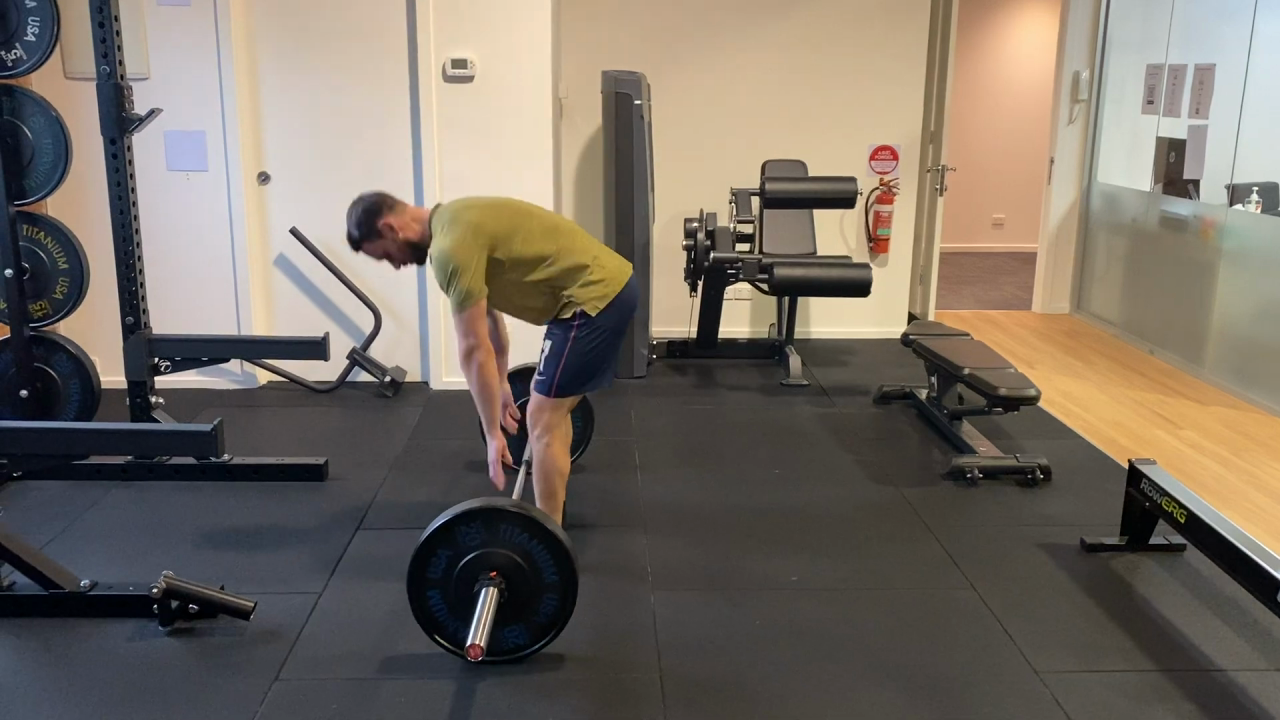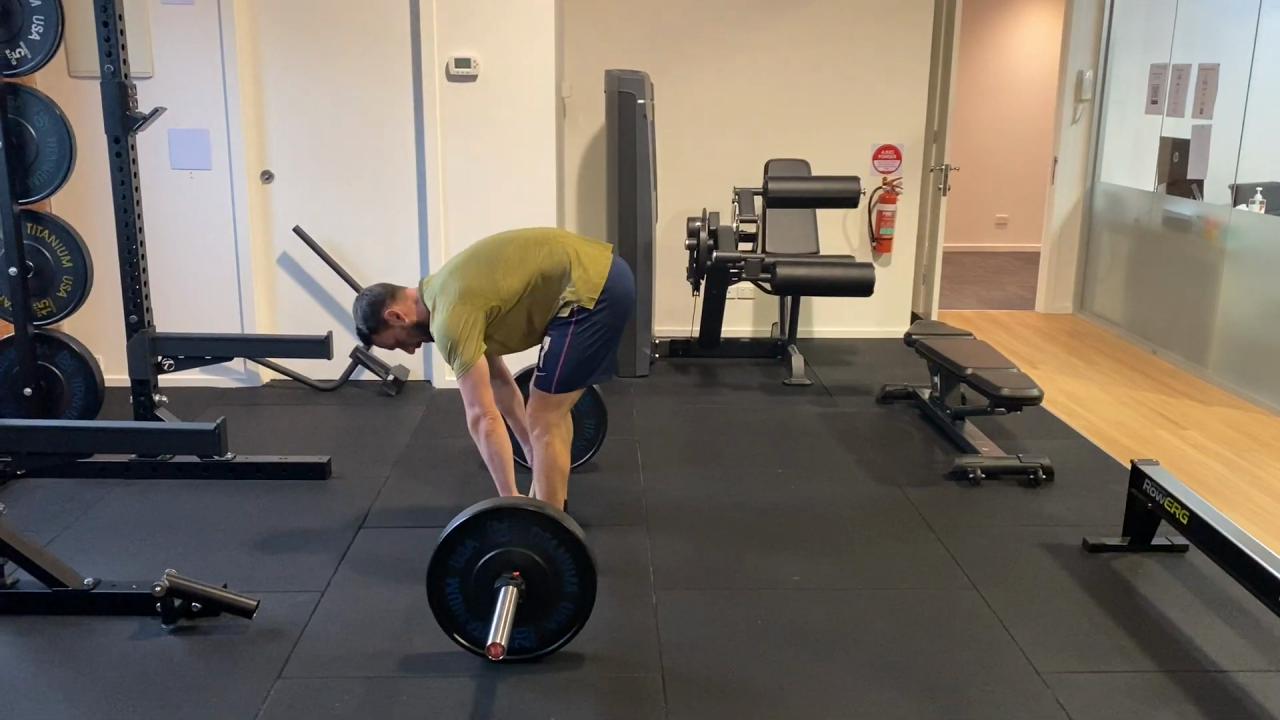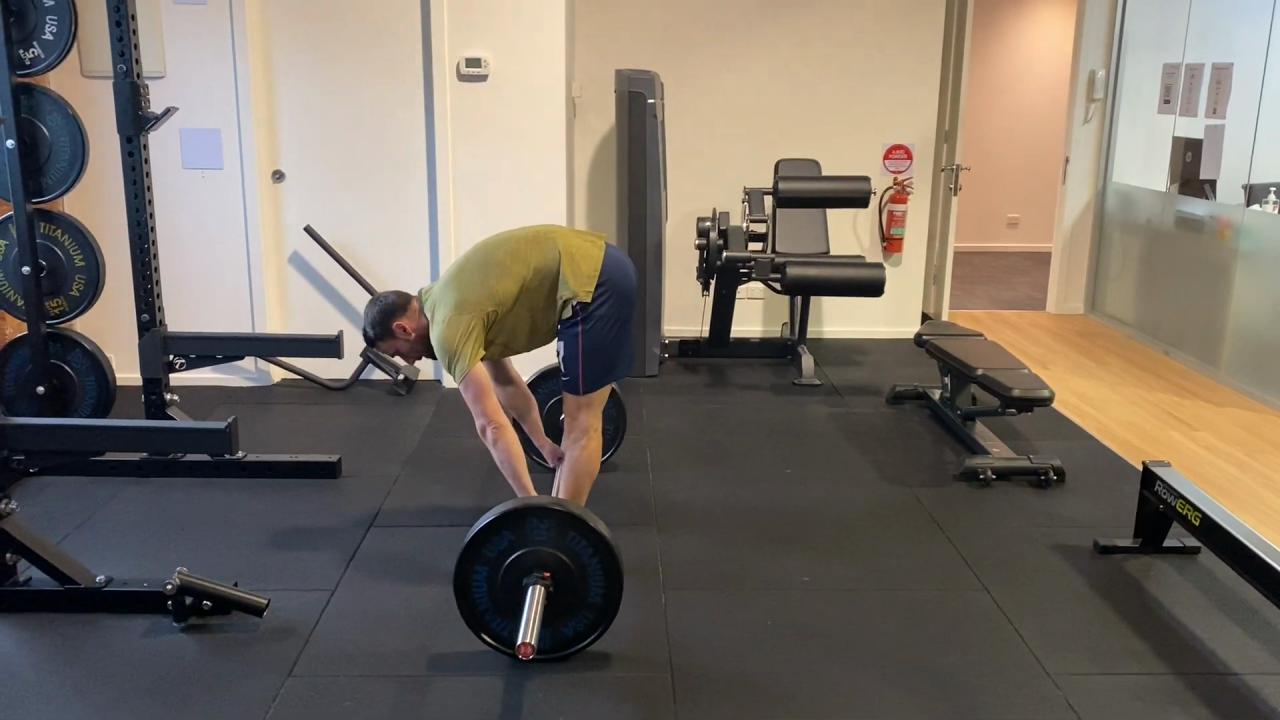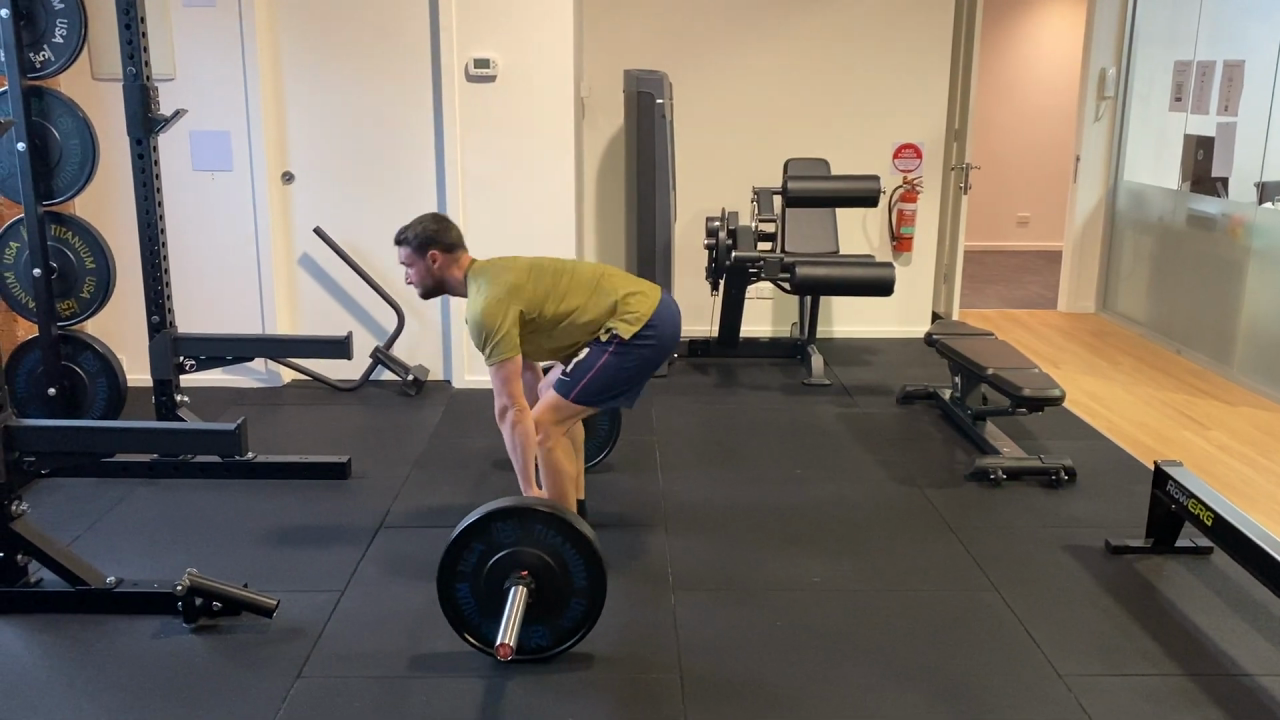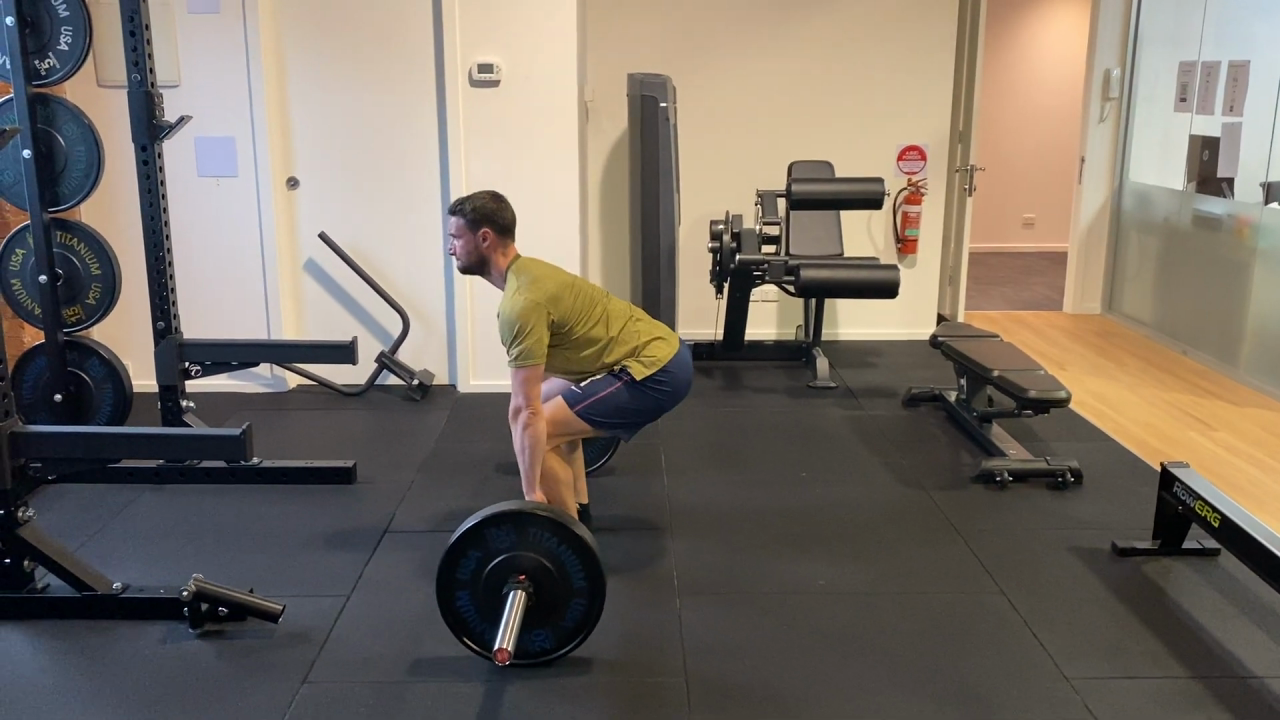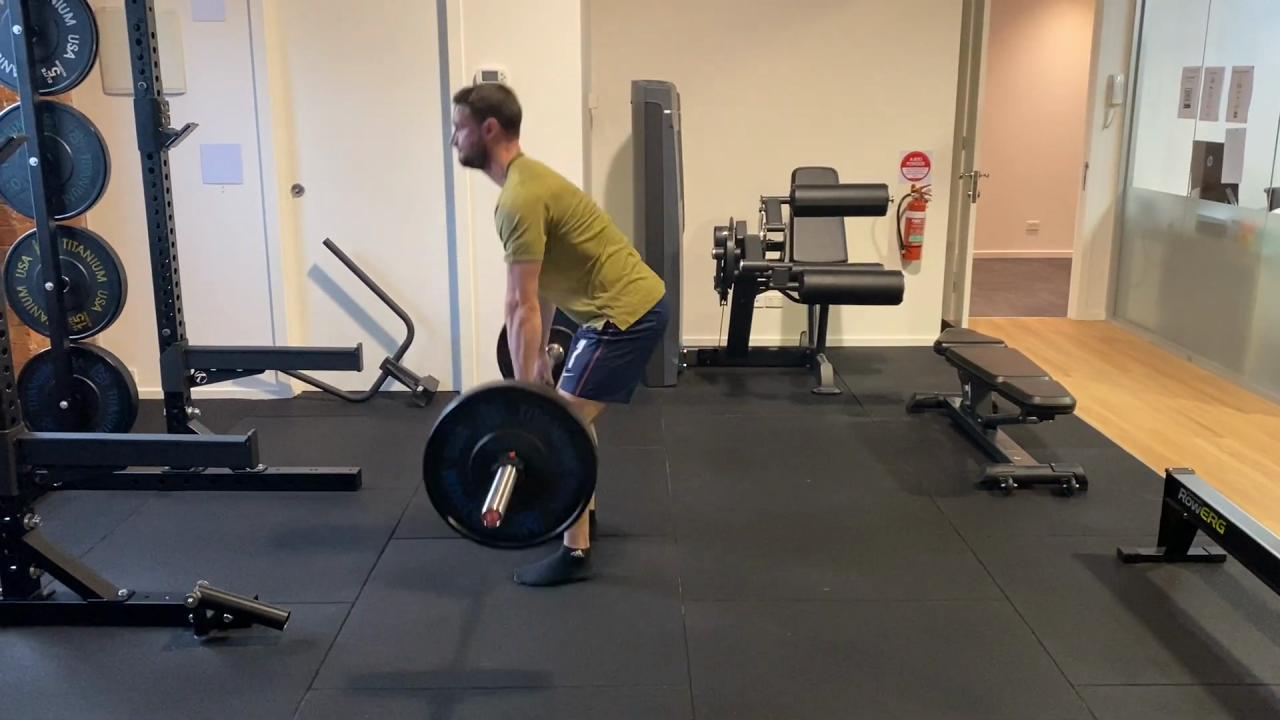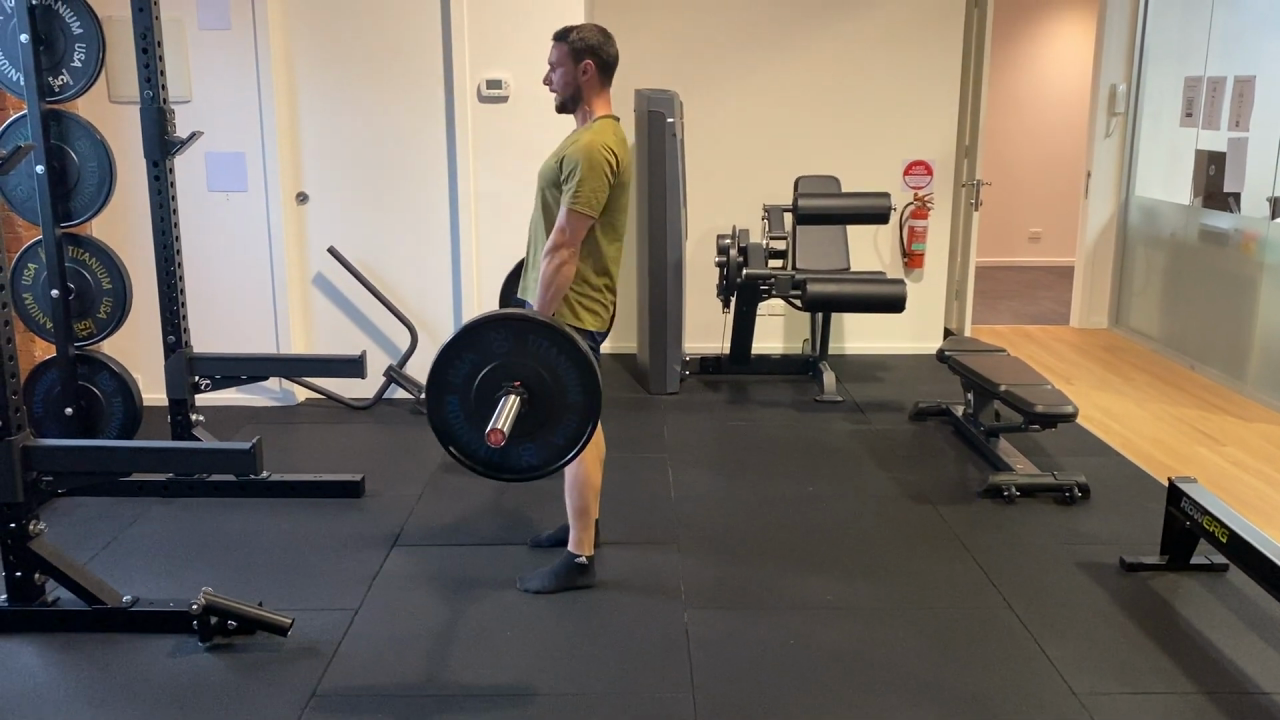
dt=0.7s
person 1, frame 1
left shoulder: (451, 246)
right shoulder: (456, 224)
left elbow: (474, 349)
right elbow: (489, 322)
left wrist: (491, 430)
right wrist: (500, 389)
left hip: (595, 295)
right hip: (609, 284)
left knee: (542, 419)
right knee: (550, 413)
right ankle: (551, 520)
person 1, frame 2
left shoulder: (450, 320)
right shoulder: (445, 297)
left elbow: (482, 416)
right elbow: (497, 380)
left wrist: (510, 498)
right wrist: (529, 444)
left hip: (591, 287)
right hip: (603, 273)
left knee: (544, 417)
right knee: (552, 408)
person 1, frame 3
left shoulder: (448, 328)
right shoulder: (450, 306)
left elbow: (491, 424)
right elbow: (506, 383)
right wrist: (543, 443)
left hip: (590, 278)
right hip: (600, 265)
left knee: (581, 419)
right knee: (578, 413)
person 1, frame 4
left shoulder: (485, 307)
right shoulder: (490, 278)
left elbow: (509, 408)
right elbow: (525, 364)
left wrist: (529, 492)
left hip: (640, 321)
right hip: (649, 309)
left knee: (545, 424)
right knee: (554, 405)
right ankle: (573, 509)
person 1, frame 5
left shoulder: (521, 303)
right shoulder: (528, 274)
left elbow: (525, 411)
left wrist: (531, 495)
left hip: (655, 372)
right hip: (659, 354)
left knee: (539, 431)
right knee: (550, 410)
right ankle: (576, 510)
person 1, frame 6
left shoulder: (518, 200)
right shoulder: (532, 180)
left elbow: (521, 307)
right elbow: (538, 290)
right wrist: (541, 352)
left hip: (628, 313)
right hip: (633, 303)
right knee: (571, 418)
left ankle: (574, 554)
right ankle: (583, 517)
person 1, frame 7
left shoulder: (590, 147)
right shoulder: (598, 136)
left elbow: (563, 249)
right wrist: (539, 317)
left hip: (569, 313)
right hip: (574, 309)
left ankle: (578, 559)
right ankle: (584, 524)
